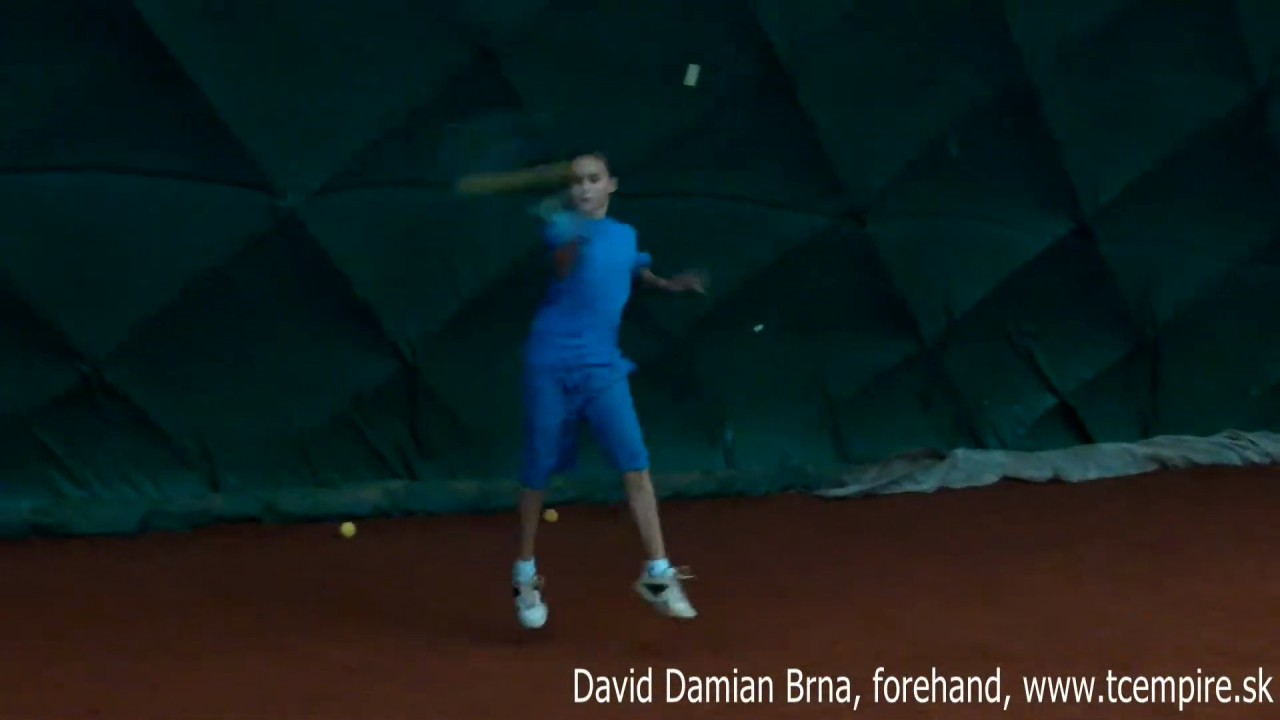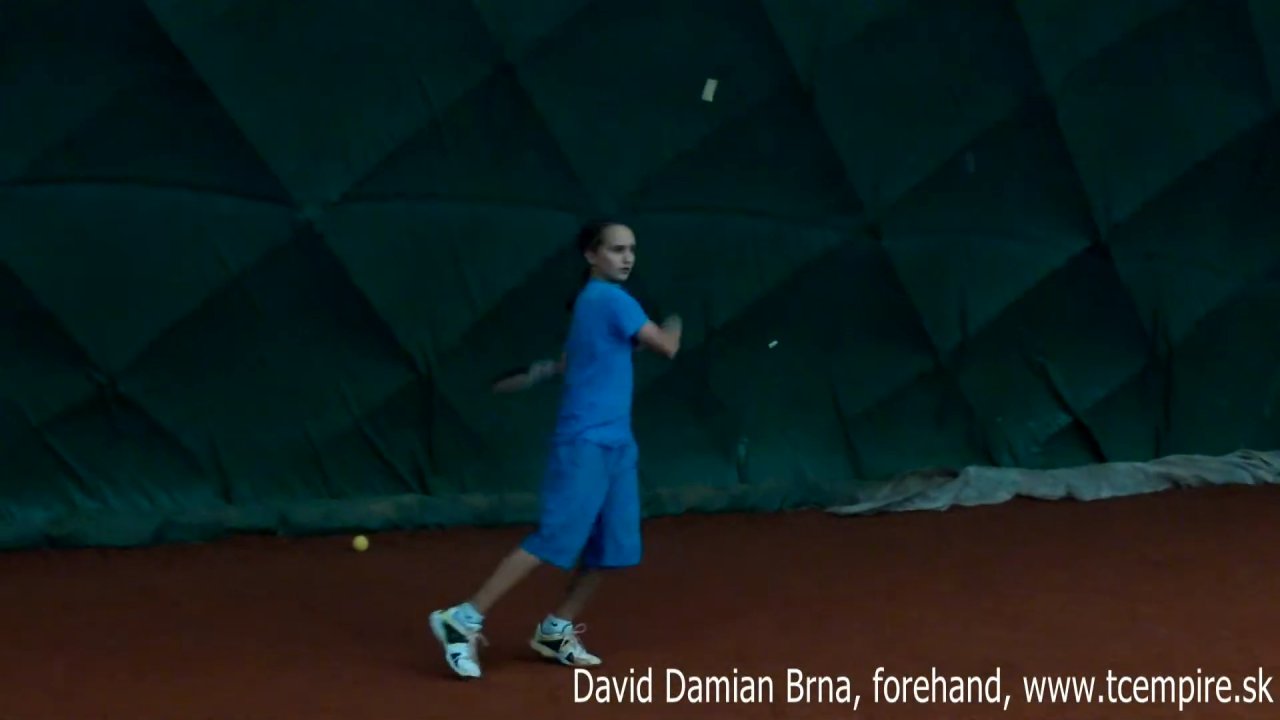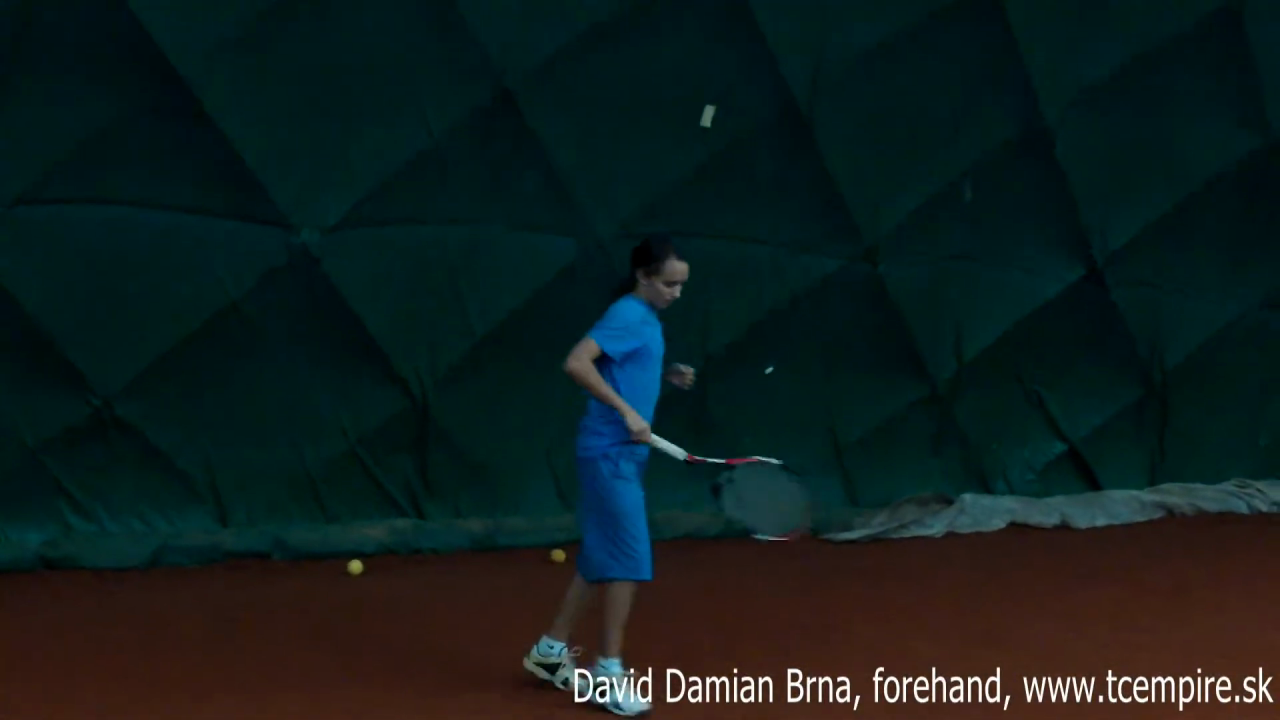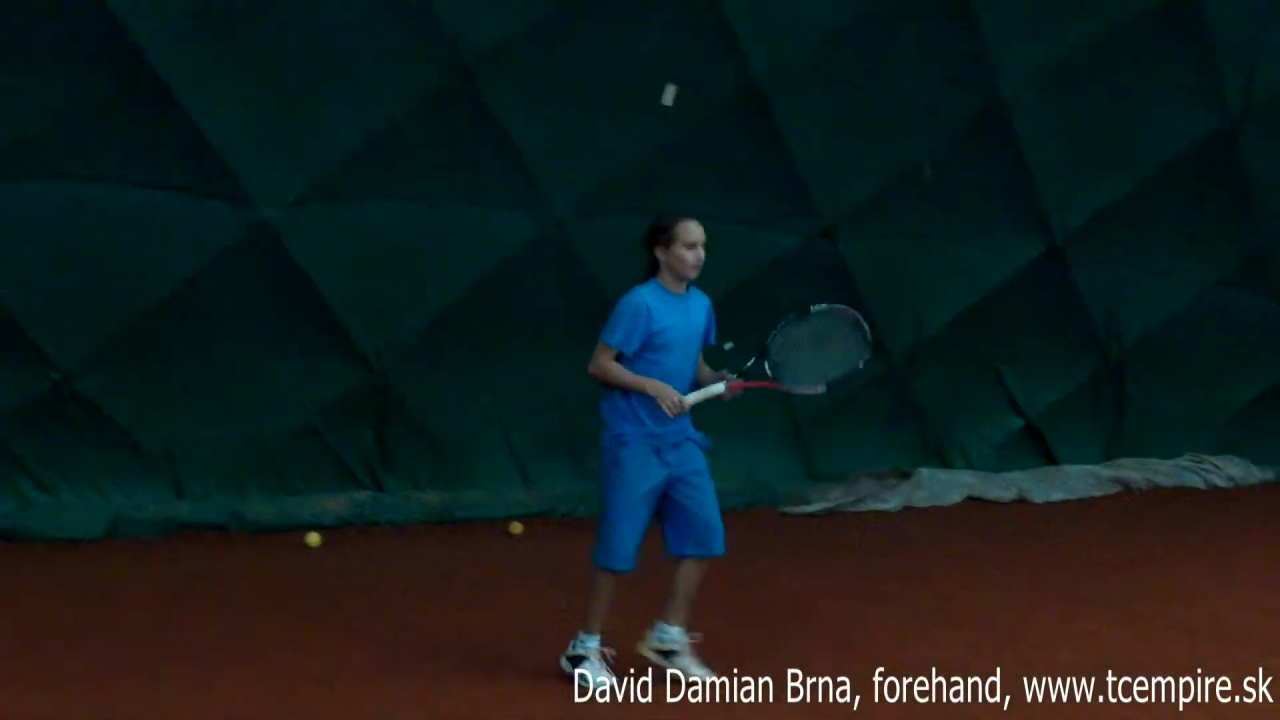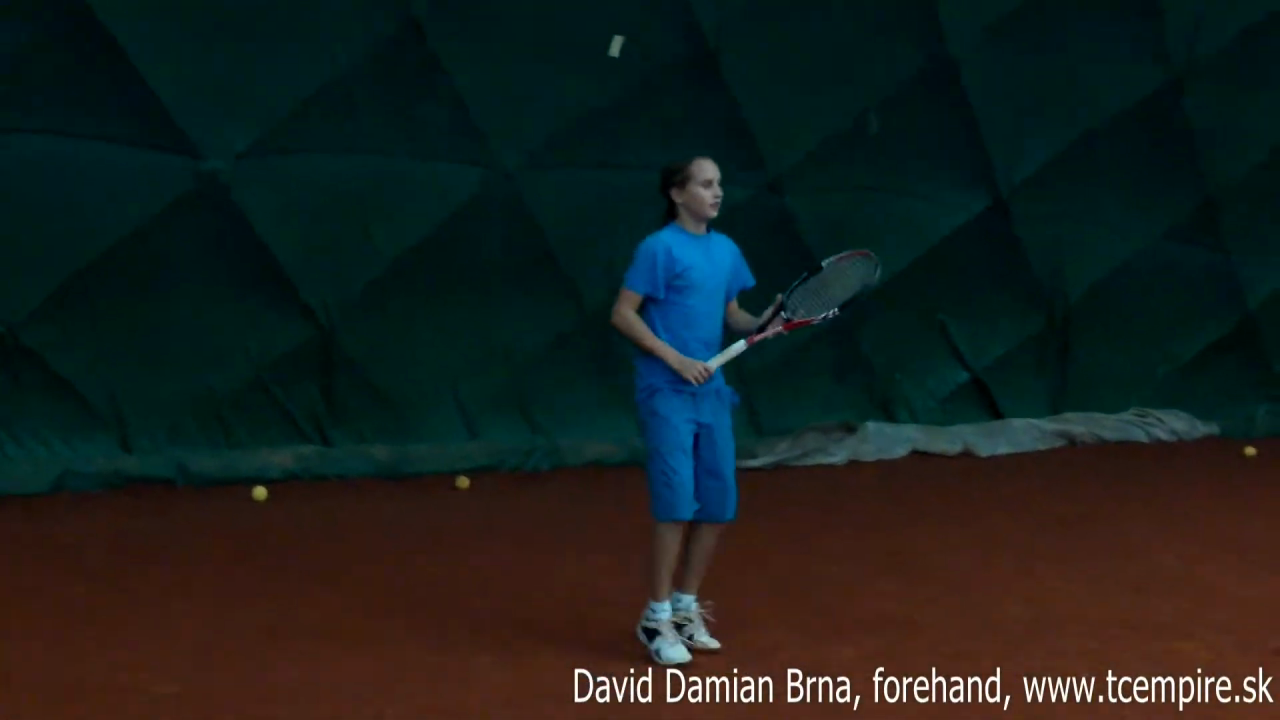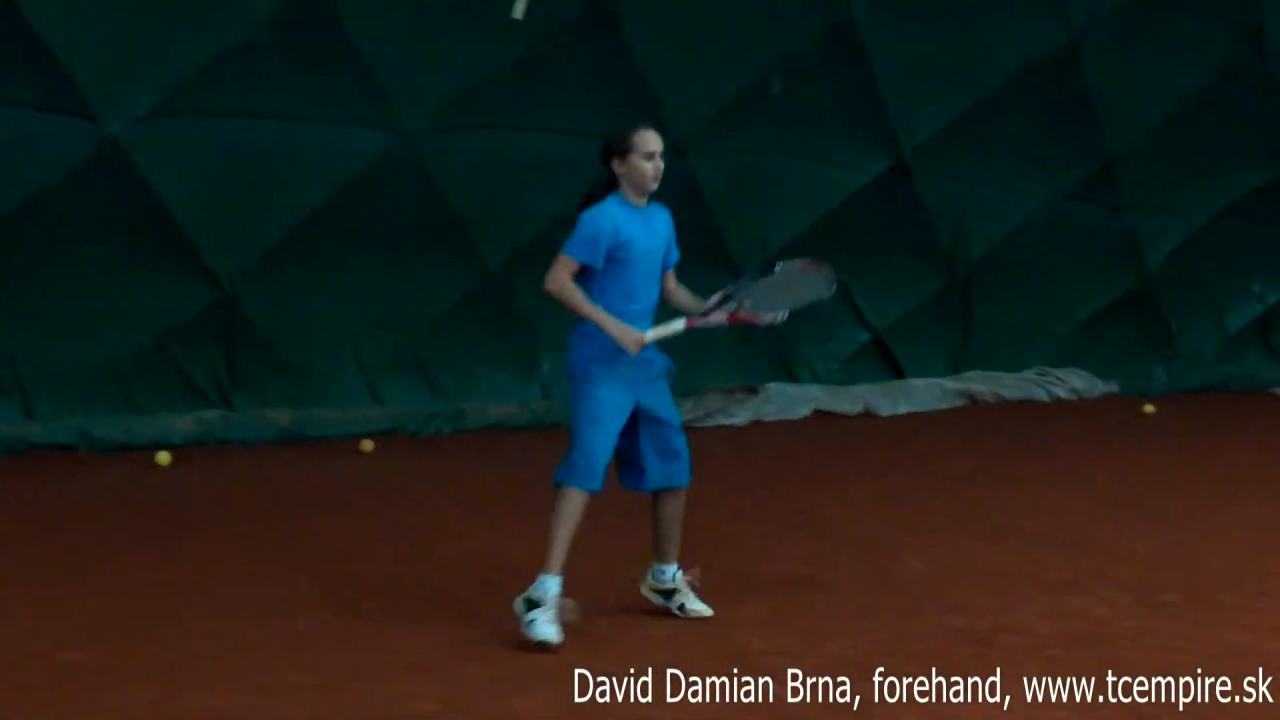
dt=0.4s
person 1, frame 1
left shoulder: (626, 236)
right shoulder: (561, 226)
left elbow: (640, 275)
right elbow: (559, 268)
left wrist: (670, 283)
right wrist: (569, 246)
left hip: (601, 368)
right hip: (550, 366)
left knee: (633, 464)
right knee: (537, 471)
left ankle: (658, 574)
right ankle: (526, 574)
person 1, frame 2
left shoulder: (596, 301)
right shoulder: (611, 298)
left elbow: (565, 364)
right elbow: (666, 347)
right wrist: (671, 329)
left hip: (615, 442)
right hip: (585, 441)
left knee: (615, 548)
right knee: (553, 540)
left ankle: (555, 630)
right ankle: (464, 618)
person 1, frame 3
left shoulder: (644, 317)
right shoulder: (628, 315)
right elbow: (575, 363)
left wrist: (667, 375)
right wrist: (626, 411)
left hip: (624, 454)
right hip: (609, 453)
left knee: (601, 561)
right knee: (628, 560)
left ankle: (549, 652)
right ankle: (608, 670)
person 1, frame 4
left shoulder: (700, 305)
right shoulder: (638, 304)
right elbow: (599, 366)
left wrist: (717, 380)
right wrist: (652, 388)
left hip: (680, 440)
right hip: (631, 442)
left knee: (704, 535)
right knee: (618, 545)
left ankle: (668, 637)
right ankle: (586, 647)
person 1, frame 5
left shoulder: (726, 249)
right shoulder: (659, 248)
right elbow: (622, 314)
left wrist: (763, 323)
right wrist: (674, 359)
left hip: (711, 392)
right hip: (665, 392)
left knee: (717, 500)
right knee: (675, 498)
left ankle: (685, 607)
right ankle: (656, 615)
person 1, frame 6
left shoulder: (661, 219)
right shoulder: (600, 219)
right elbow: (555, 281)
left wrist: (704, 311)
right wrist: (611, 326)
left hip: (644, 365)
right hip: (600, 365)
left knee: (672, 467)
right knee: (584, 467)
left ankle: (665, 580)
right ankle: (544, 593)
